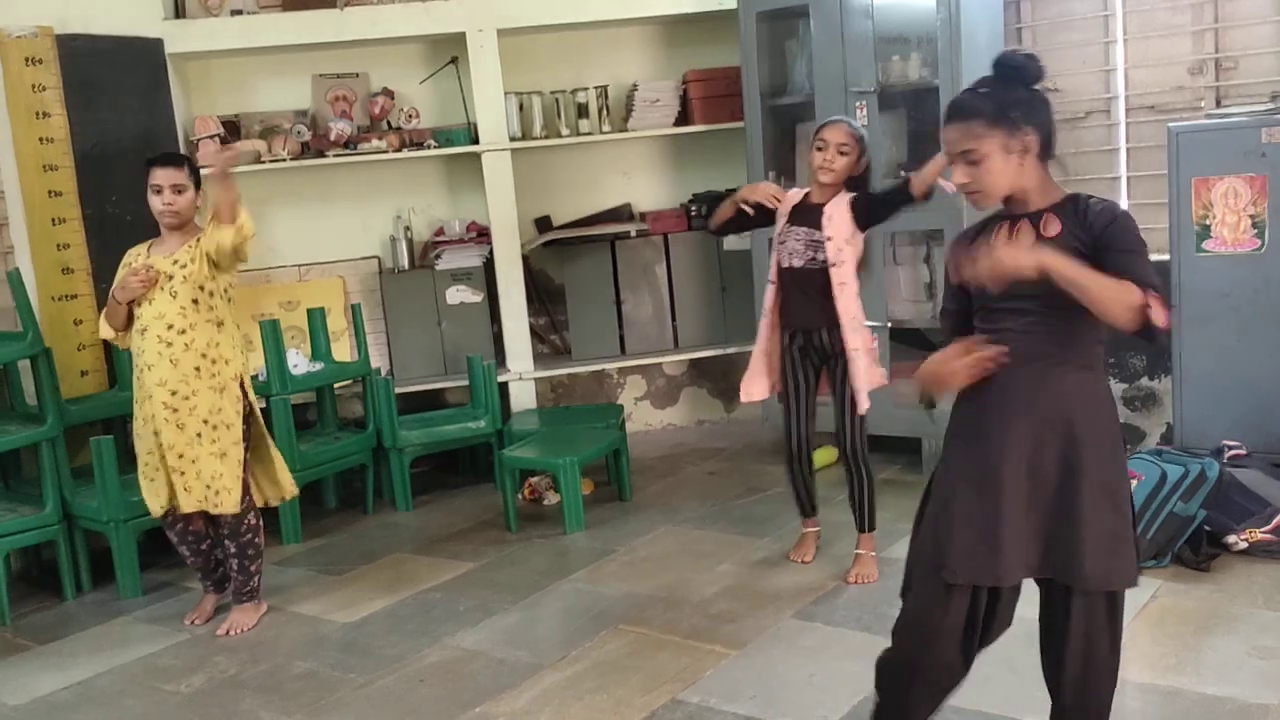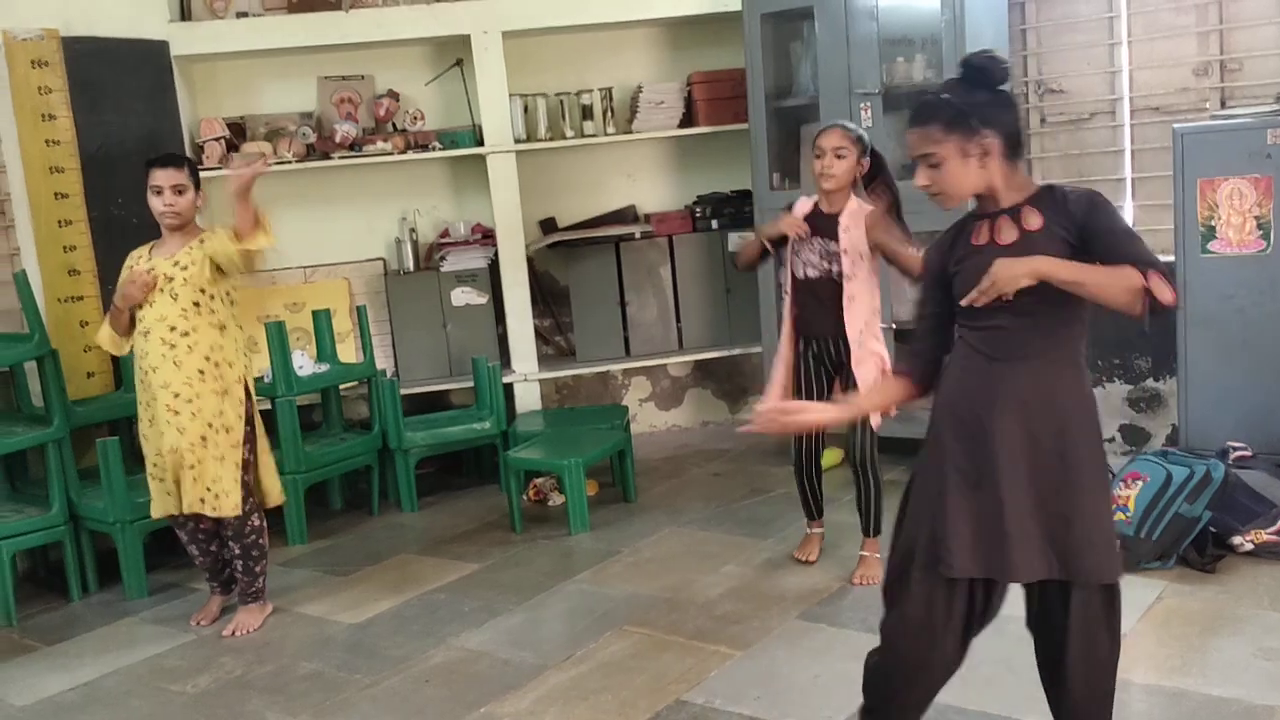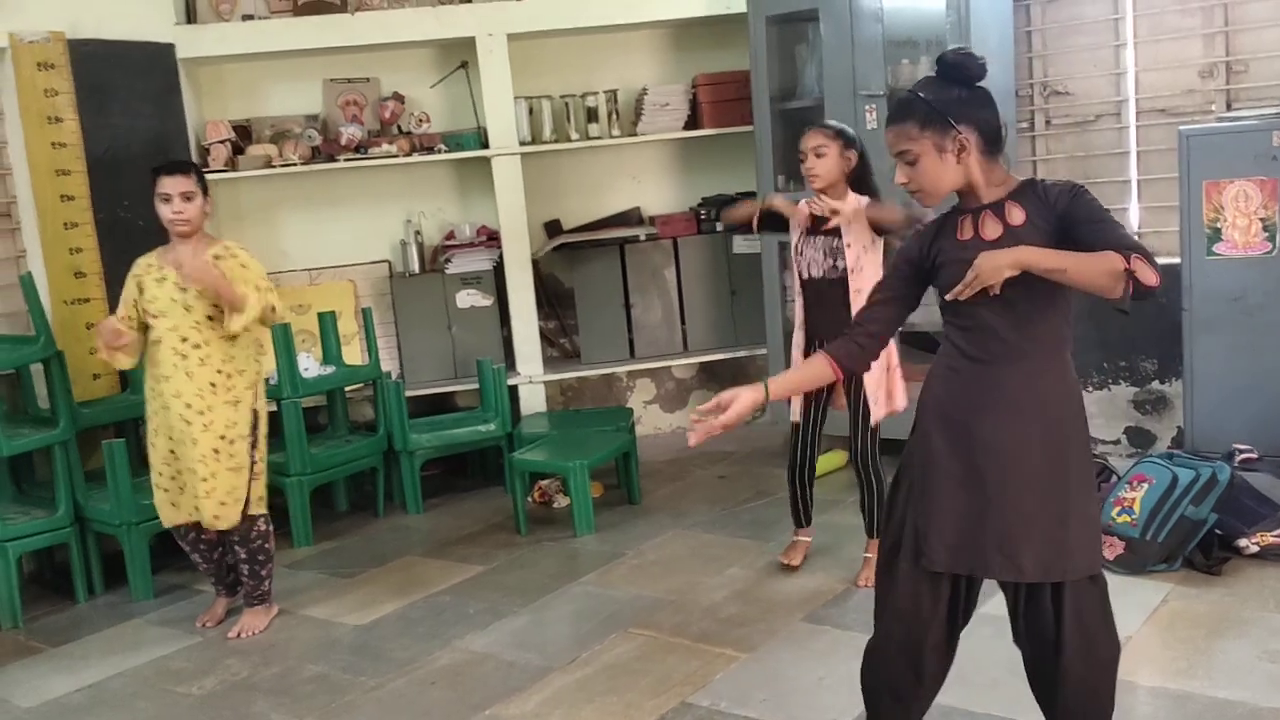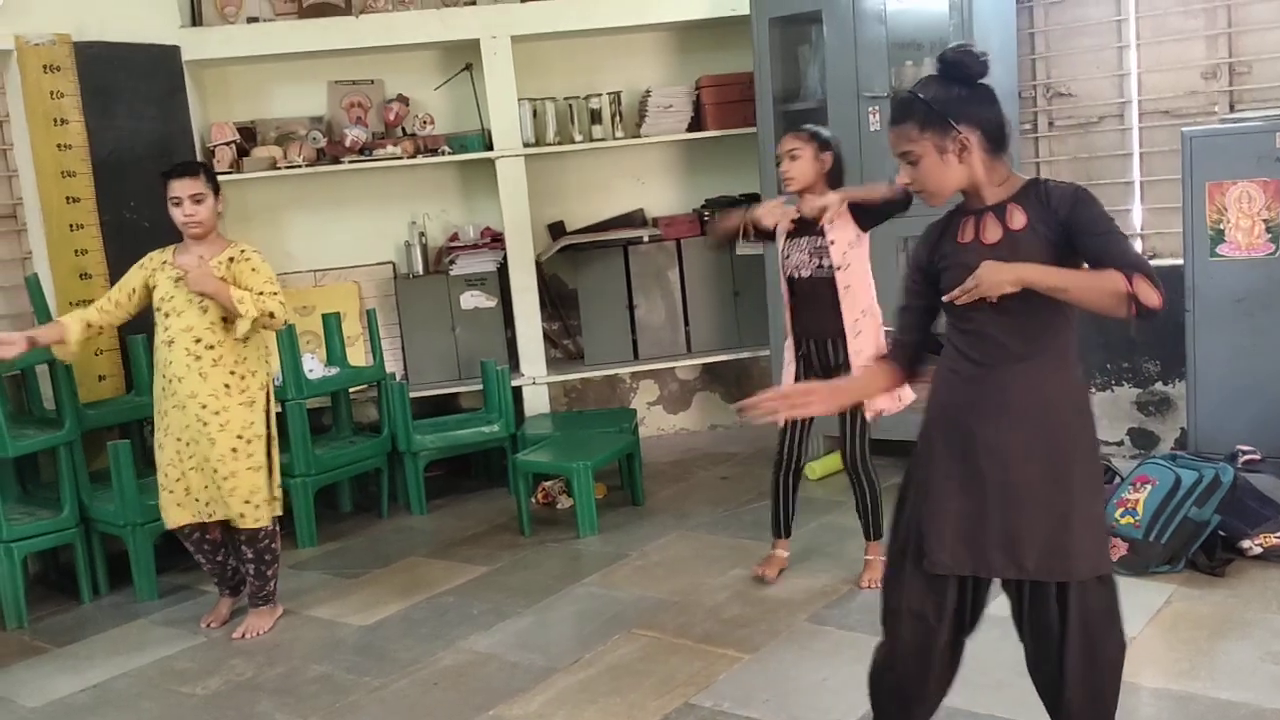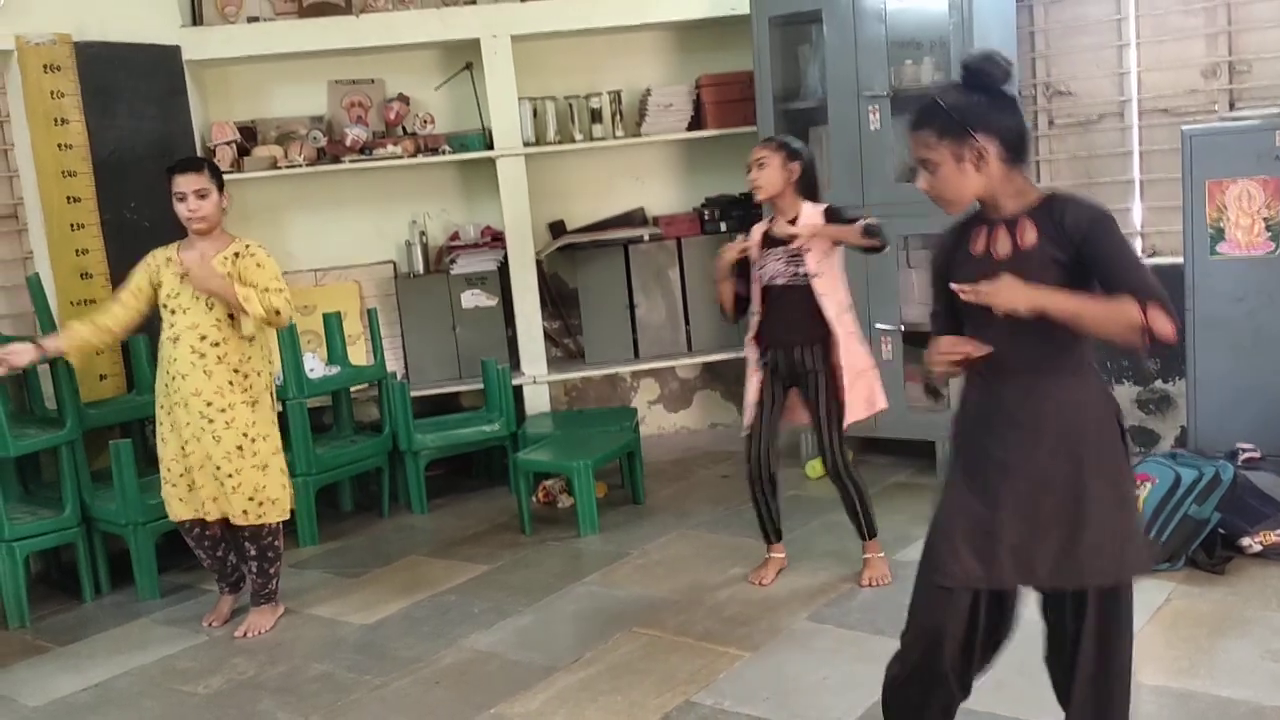
dt=0.2s
person 1, frame 1
left shoulder: (1097, 220)
right shoulder: (970, 244)
left elbow: (1149, 312)
right elbow: (948, 348)
left wrist: (1039, 261)
right wrist: (947, 365)
left hip: (1074, 442)
right hip: (983, 443)
left knee: (1081, 624)
right knee: (933, 618)
person 1, frame 2
left shoulder: (1077, 211)
right shoulder: (951, 248)
left elbow: (1157, 290)
right elbow: (920, 372)
left wrist: (1041, 266)
right wrist: (826, 413)
left hip: (1056, 438)
right hip: (964, 440)
left knee: (1076, 622)
right knee: (922, 620)
person 1, frame 3
left shoulder: (1058, 204)
right shoulder: (928, 243)
left elbow: (1140, 274)
right elbow: (855, 348)
left wrist: (1022, 257)
right wrist: (759, 394)
left hip: (1042, 438)
right hip: (950, 439)
left knee: (1066, 618)
right knee: (912, 614)
person 1, frame 4
left shoulder: (1063, 206)
right shoulder: (935, 235)
left elbow: (1144, 292)
right elbow: (902, 358)
left wrist: (1025, 274)
right wrist: (816, 395)
left hip: (1048, 440)
right hip: (957, 441)
left knee: (1075, 619)
right knee: (921, 619)
person 1, frame 5
left shoulder: (1077, 222)
right shoulder: (953, 248)
left elbow: (1157, 322)
left wrist: (1034, 298)
right wrist: (939, 356)
left hip: (1076, 453)
right hip: (985, 455)
left knee: (1093, 629)
right knee: (942, 622)
person 2, frame 1
left shoulder: (211, 248)
right shoulder: (135, 258)
left elbow: (232, 235)
right elbow: (116, 332)
left wrist: (223, 177)
right wrist: (119, 297)
left hip: (213, 396)
right hip: (156, 403)
left knee: (230, 494)
right knee: (176, 504)
left ankle: (249, 596)
right ankle: (214, 586)
person 2, frame 2
left shoulder: (213, 248)
right shoulder: (136, 261)
left elbow: (245, 246)
right elbow: (116, 338)
left wrist: (242, 194)
right wrist: (120, 304)
left hip: (217, 396)
right hip: (160, 403)
left knee: (232, 495)
right knee: (181, 504)
left ankle: (254, 597)
right ankle: (220, 586)
person 2, frame 3
left shoulder: (226, 257)
right shoulder: (145, 269)
left elbow: (264, 309)
right elbow: (129, 338)
left wrist: (215, 283)
right wrist: (114, 337)
left hip: (225, 403)
right hip: (169, 408)
left knee: (233, 503)
right knee: (183, 512)
left ankle: (261, 596)
right ankle: (226, 589)
person 2, frame 4
left shoulder: (243, 259)
right shoulder: (155, 264)
left elbow: (275, 313)
right elbow: (103, 312)
left wrist: (216, 288)
left hip: (235, 405)
right hip: (179, 408)
left knee: (246, 501)
right knee: (189, 511)
left ankle: (264, 600)
right ankle: (229, 588)
person 2, frame 5
left shoulder: (248, 256)
right shoulder: (159, 262)
left elbow: (280, 309)
right elbow: (110, 321)
left wrist: (219, 286)
right wrist: (39, 347)
left hip: (239, 401)
right hip: (181, 405)
left knee: (252, 498)
right knee: (192, 505)
left ankle: (266, 599)
right ankle: (230, 586)
person 3, frame 1
left shoulder: (856, 208)
right shoulder: (788, 203)
left elbow: (909, 190)
right elbow: (719, 226)
left wrist: (949, 156)
right wrist: (743, 196)
left hip: (841, 337)
right hip: (794, 339)
left knee: (852, 444)
right knee: (797, 443)
left ankle: (867, 547)
right ankle: (810, 525)
person 3, frame 2
left shoulder: (874, 216)
right shoulder: (799, 214)
left elbow: (916, 266)
right elbow: (743, 261)
left wrist: (880, 232)
right wrist: (769, 232)
left hip: (855, 347)
right hip: (808, 347)
left knee: (862, 452)
right knee: (804, 449)
left ankle: (871, 549)
right ankle: (815, 526)
person 3, frame 3
left shoulder: (867, 212)
right shoulder: (798, 214)
left elbow: (910, 220)
right elbow: (730, 216)
left wrist: (853, 206)
right wrist: (771, 203)
right hip: (813, 346)
left knee: (864, 452)
right knee: (800, 449)
left ankle: (875, 551)
right ankle: (802, 533)
person 3, frame 4
left shoulder: (849, 211)
right shoulder: (783, 220)
left elbow: (901, 194)
left wrist: (842, 198)
right wrist: (756, 214)
left hip: (849, 346)
right hip: (803, 350)
left knee: (855, 455)
right knee: (787, 453)
left ankle: (875, 551)
right ankle: (780, 547)
person 3, frame 5
left shoulder: (825, 221)
right shoulder: (755, 238)
left elbow: (875, 240)
right elbow: (731, 309)
left wrist: (812, 230)
right wrist: (726, 264)
left hip: (818, 354)
right hip: (770, 358)
left knee: (835, 460)
right knee: (758, 460)
left ankle: (872, 550)
right ankle: (775, 551)
